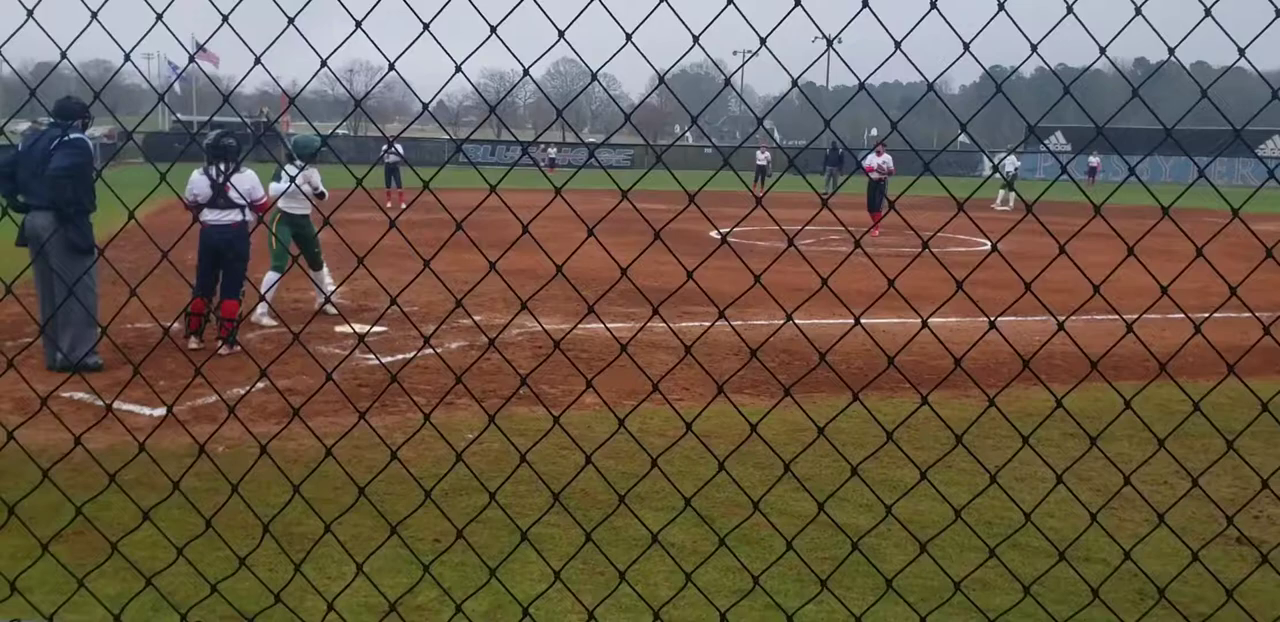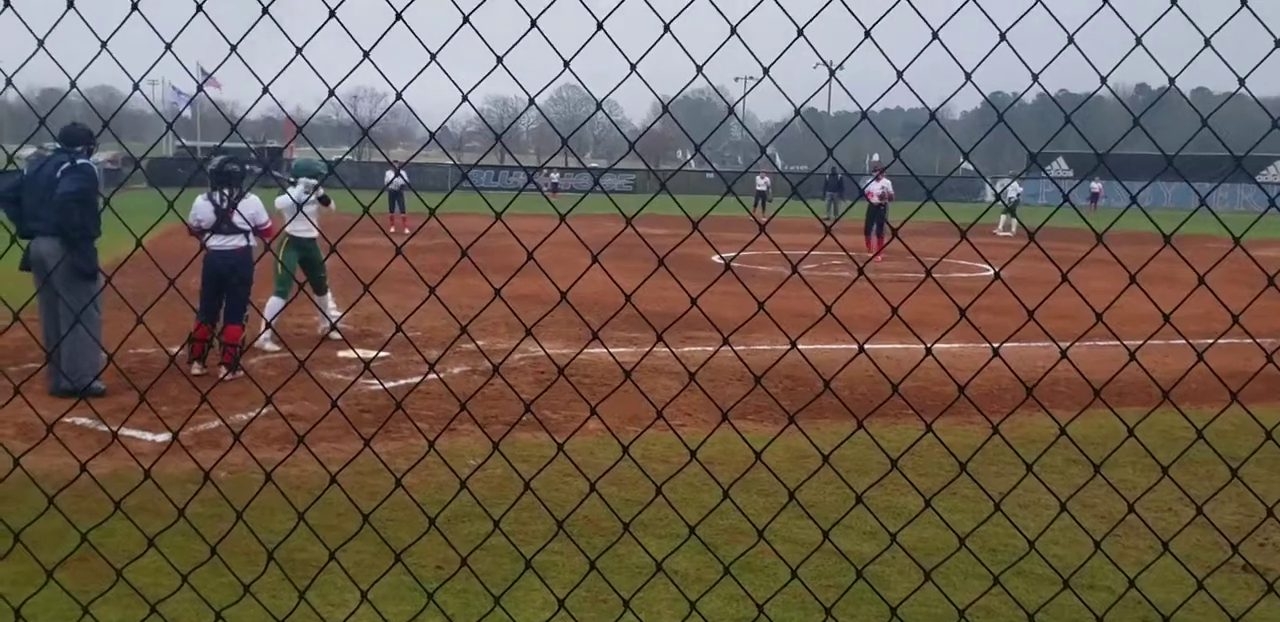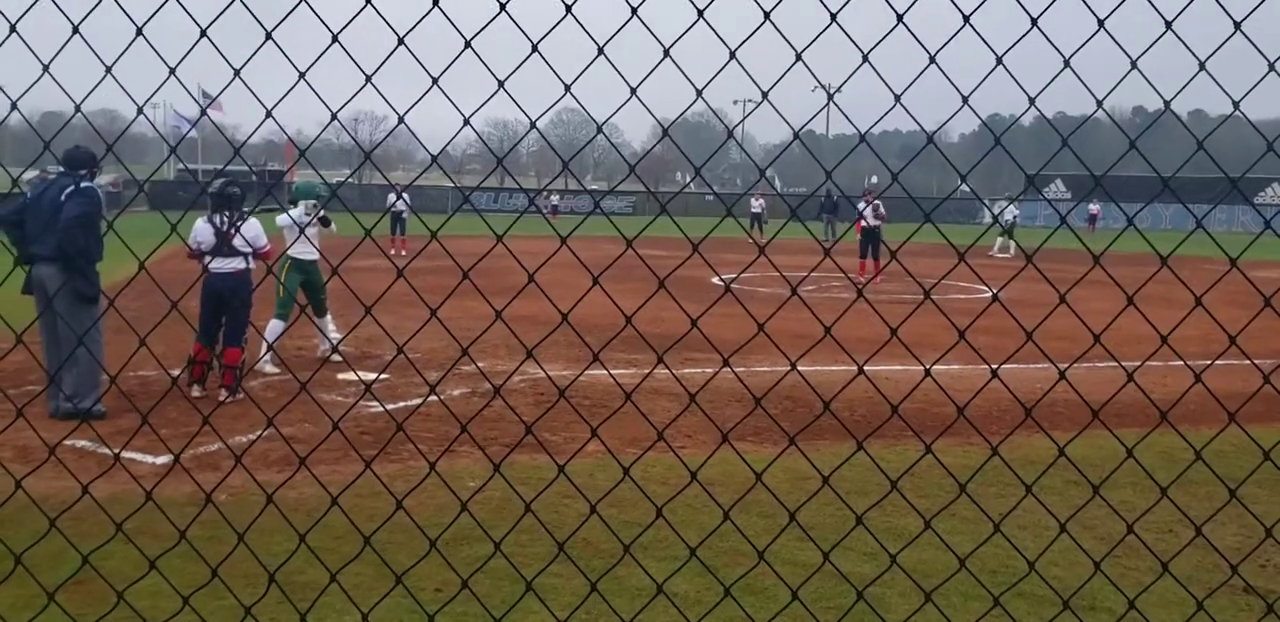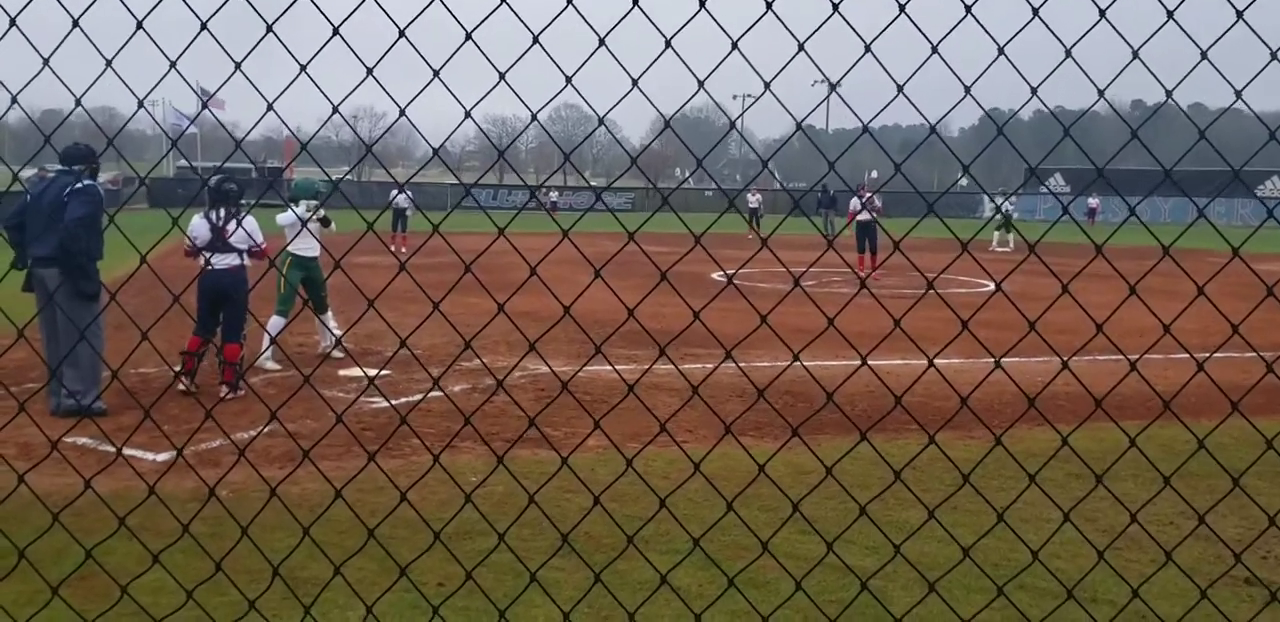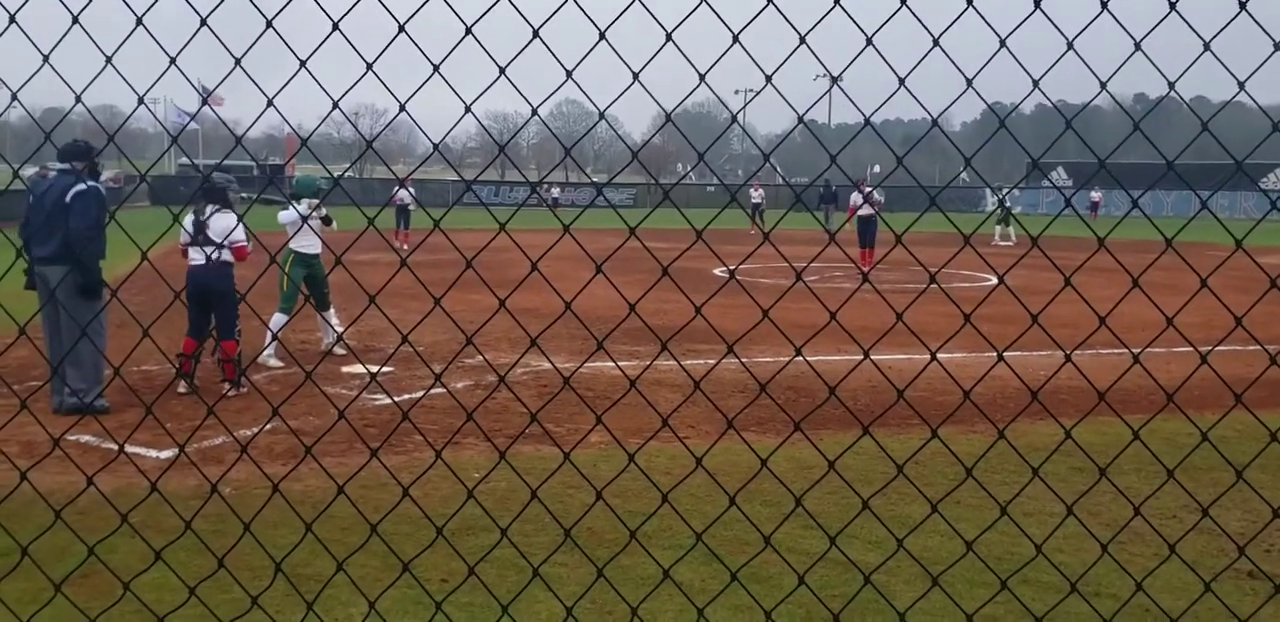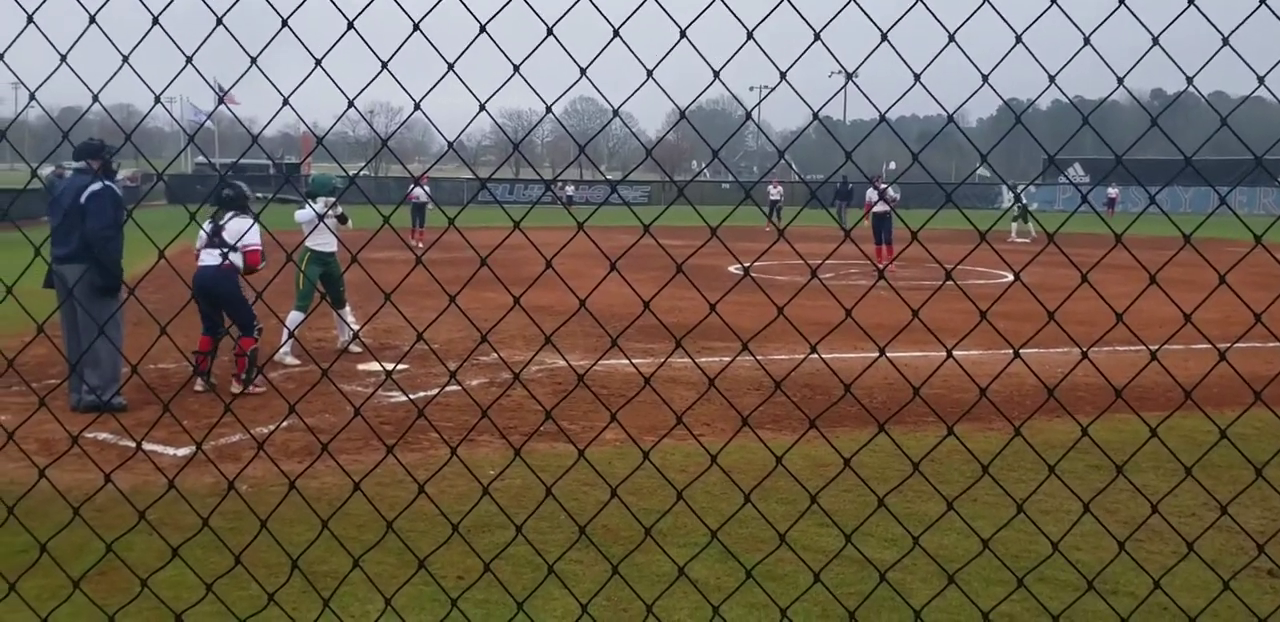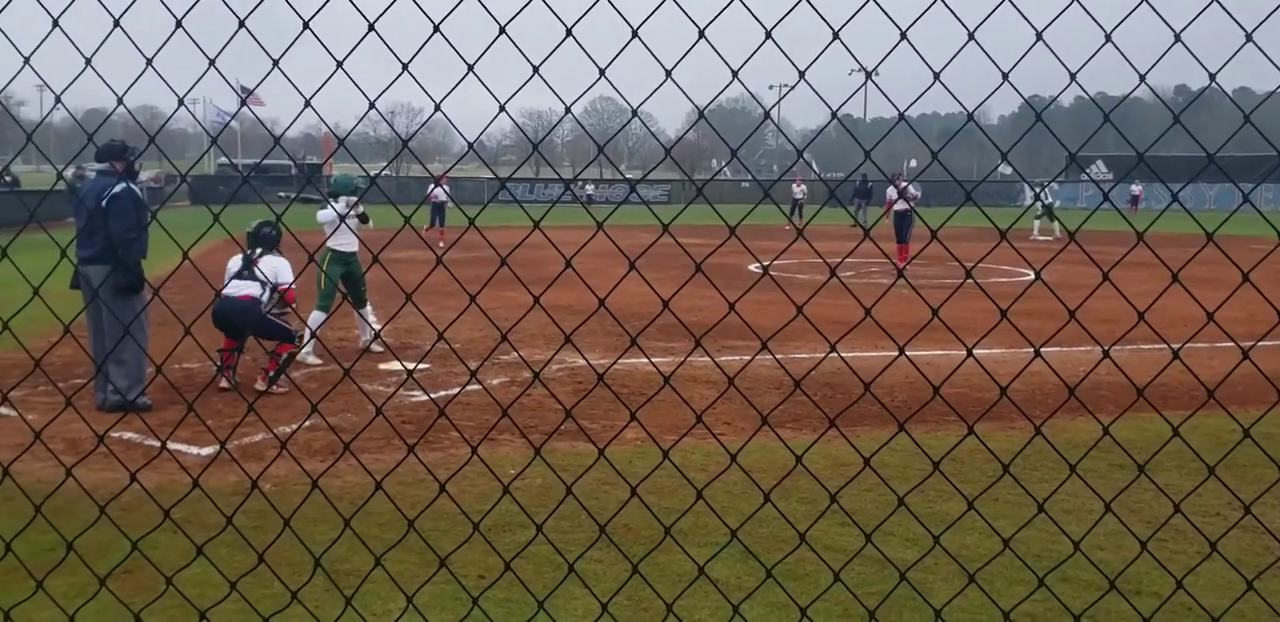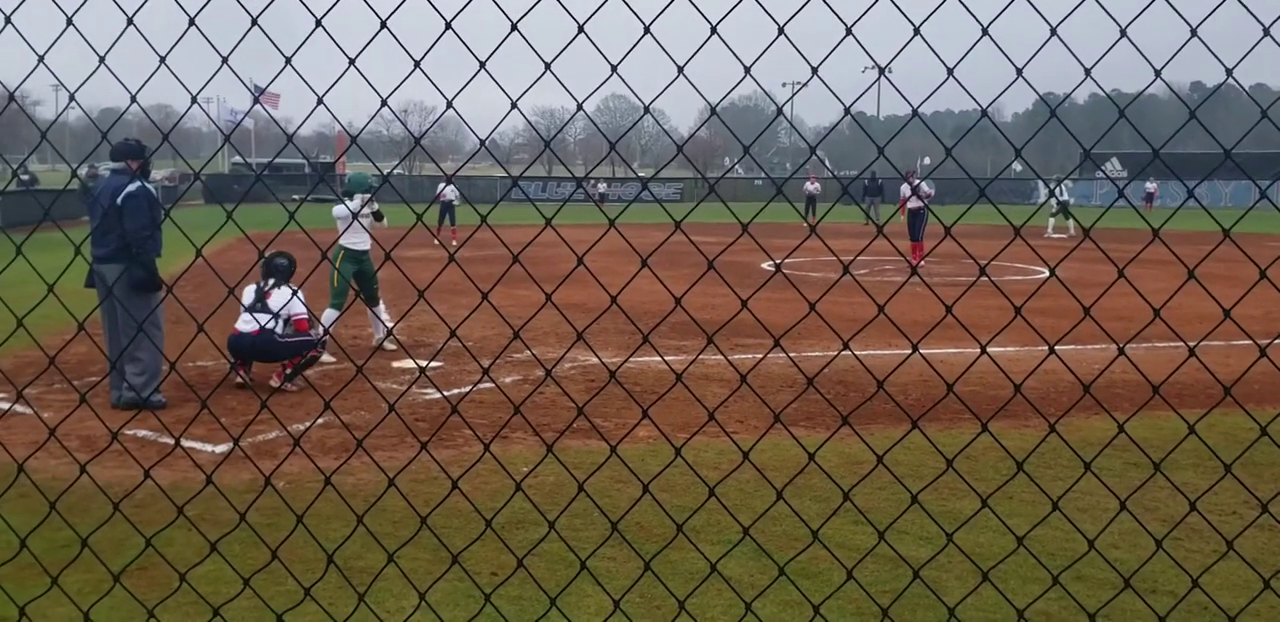
dt=0.3s
person 1, frame 1
left shoulder: (32, 141)
right shoulder: (75, 142)
right elbow: (58, 175)
right wrist: (68, 210)
left hip: (34, 221)
right hip: (62, 224)
left knee: (48, 291)
right knee: (79, 289)
left ankle: (54, 353)
right ankle: (78, 355)
person 1, frame 2
left shoulder: (37, 166)
right shoulder: (81, 168)
right elbow: (65, 200)
right wrist: (76, 236)
left hip: (39, 246)
right hip: (68, 249)
left knee: (51, 315)
right knee: (83, 314)
left ankle: (58, 378)
right ankle: (81, 379)
person 1, frame 3
left shoulder: (40, 190)
right shoulder: (84, 191)
right elbow: (70, 225)
left wrist: (24, 250)
right wrist: (78, 261)
left hip: (40, 272)
right hip: (69, 274)
left knee: (53, 338)
right knee: (83, 337)
left ankle: (57, 400)
right ankle: (80, 401)
person 1, frame 4
left shoulder: (39, 187)
right shoulder: (85, 189)
left elbow: (12, 222)
right elbow: (74, 227)
left wrist: (22, 253)
right wrist: (80, 262)
left hip: (41, 270)
right hip: (70, 273)
left knee: (53, 337)
right knee: (84, 335)
left ankle: (58, 397)
right ankle: (80, 398)
person 1, frame 5
left shoulder: (42, 188)
right shoulder: (86, 189)
left elbow: (26, 229)
right elbow: (82, 235)
left wrist: (35, 259)
right wrist: (92, 273)
left hip: (43, 268)
right hip: (71, 270)
left knee: (56, 335)
right knee: (86, 333)
left ankle: (61, 396)
right ankle: (83, 397)
person 1, frame 6
left shoulder: (61, 187)
right shoulder: (101, 189)
left elbow: (59, 228)
right elbow: (101, 236)
left wrist: (63, 257)
right wrist: (114, 272)
left hip: (62, 267)
right hip: (90, 269)
left knee: (75, 333)
right knee: (103, 331)
left ankle: (79, 392)
right ankle: (100, 394)
person 1, frame 7
left shoulder: (88, 188)
right shoulder: (122, 190)
left elbow: (87, 230)
right elbow: (124, 237)
left wrist: (89, 261)
right wrist: (135, 272)
left hip: (88, 268)
right hip: (114, 270)
left knee: (101, 334)
right knee: (129, 332)
left ankle: (105, 393)
right ankle: (125, 394)
person 1, frame 8
left shoulder: (102, 187)
right shoulder: (137, 189)
left elbow: (99, 229)
right elbow: (139, 237)
left wrist: (117, 263)
right wrist: (150, 271)
left hip: (103, 267)
right hip: (129, 268)
left knee: (116, 333)
right knee: (145, 331)
left ankle: (120, 390)
right ankle: (140, 392)
person 2, frame 1
left shoulder: (198, 176)
right shoulder: (247, 176)
left elbow: (190, 205)
right elbow: (262, 207)
left hip: (209, 233)
right hip: (236, 234)
left knee: (203, 285)
right knee: (232, 288)
left ankle: (193, 335)
right ankle: (225, 340)
person 2, frame 2
left shoulder: (202, 201)
right shoulder: (251, 201)
left elbow: (193, 230)
right elbow: (267, 232)
left hip: (213, 259)
right hip: (240, 260)
left knee: (206, 311)
right knee: (235, 313)
left ankle: (196, 361)
right ankle: (228, 366)
person 2, frame 3
left shoulder: (202, 224)
right shoulder: (251, 224)
left elbow: (193, 253)
right elbow: (265, 255)
left hip: (212, 282)
right hip: (239, 282)
left knee: (206, 333)
right knee: (235, 336)
left ankle: (196, 384)
right ankle: (228, 388)
person 2, frame 4
left shoulder: (198, 220)
right shoulder: (246, 221)
left elbow: (189, 251)
right elbow: (261, 253)
left hip: (208, 278)
right hip: (235, 278)
left knee: (202, 328)
right knee: (233, 332)
left ankle: (186, 377)
right ankle: (229, 384)
person 2, frame 5
left shoulder: (191, 217)
right shoulder: (230, 217)
left elbow: (184, 249)
right elbow: (240, 255)
right wrist: (246, 247)
left hip: (194, 275)
right hip: (219, 275)
left knee: (196, 328)
right knee: (228, 329)
left ankle: (185, 380)
right ankle: (232, 382)
person 2, frame 6
left shoulder: (209, 223)
right shoulder: (247, 223)
right elbow: (253, 261)
right wrist: (250, 265)
left hip: (200, 277)
right hip: (224, 278)
left knee: (211, 327)
right knee: (250, 328)
left ankle: (202, 378)
right ankle: (243, 381)
person 2, frame 7
left shoulder: (236, 259)
right shoulder: (279, 262)
right elbow: (289, 298)
right wrist: (277, 305)
left hip: (220, 309)
right hip: (247, 309)
left knee: (236, 332)
right knee: (293, 337)
left ankle: (225, 374)
right ankle: (267, 380)
person 2, frame 8
left shoulder: (250, 289)
right shoulder: (292, 291)
right elbow: (302, 327)
left hip: (235, 344)
right hip: (263, 345)
right knee: (317, 342)
left ankle: (241, 371)
right ankle: (283, 378)
person 3, frame 1
left shoulder: (313, 172)
right shoulder: (285, 170)
left elbow: (323, 197)
right elbow: (272, 191)
left wrist: (315, 187)
right wrist: (296, 182)
left hip: (303, 221)
right hip: (282, 220)
left knee: (317, 261)
right knee: (279, 266)
left ankle: (324, 301)
right ankle: (260, 312)
person 3, frame 2
left shoulder: (314, 192)
right shoulder: (290, 192)
left elbow: (330, 206)
right elbow: (279, 204)
left wrist: (317, 190)
right wrist: (301, 188)
left hip: (311, 244)
right hip: (290, 244)
left knee: (321, 286)
right knee: (282, 290)
left ankle: (327, 326)
right ankle: (264, 337)
person 3, frame 3
left shoulder: (314, 215)
right shoulder: (291, 215)
left elbow: (331, 228)
right elbow: (279, 222)
left wrist: (318, 212)
right wrist: (301, 209)
left hip: (312, 267)
right hip: (292, 266)
left knee: (321, 309)
right knee: (282, 312)
left ankle: (326, 348)
right ankle: (264, 360)
person 3, frame 4
left shoulder: (314, 212)
right shoulder: (291, 211)
left elbow: (331, 227)
right elbow: (280, 221)
left wrist: (319, 212)
right wrist: (303, 209)
left hip: (312, 263)
right hip: (292, 262)
left knee: (322, 305)
right knee: (283, 309)
left ankle: (327, 345)
right ankle: (264, 356)
person 3, frame 5
left shoulder: (315, 209)
right shoulder: (293, 208)
left elbow: (332, 226)
right elbow: (282, 219)
left wrist: (321, 211)
right wrist: (305, 207)
left hip: (315, 260)
right hip: (295, 260)
left knee: (324, 302)
right knee: (286, 306)
left ankle: (330, 342)
right ankle: (267, 353)
person 3, frame 6
left shoulder: (331, 207)
right shoulder: (308, 207)
left elbow: (347, 225)
right elbow: (299, 218)
left wrist: (337, 210)
right wrist: (321, 206)
left hip: (331, 258)
right hip: (311, 258)
left knee: (340, 300)
right knee: (302, 304)
left ankle: (345, 340)
right ankle: (283, 351)
person 3, frame 7
left shoulder: (352, 208)
right shoulder: (331, 208)
left elbow: (368, 224)
right elbow: (321, 218)
left wrist: (358, 209)
right wrist: (342, 205)
left hip: (352, 258)
right hip: (333, 258)
left knee: (361, 300)
right knee: (324, 304)
left ankle: (367, 339)
right ankle: (305, 351)
person 3, frame 8
left shoulder: (366, 207)
right shoulder: (346, 205)
left elbow: (383, 223)
right elbow: (336, 213)
left wrist: (373, 206)
right wrist: (357, 202)
left hip: (364, 256)
right hip: (345, 256)
left knee: (374, 298)
right knee: (337, 302)
left ankle: (380, 337)
